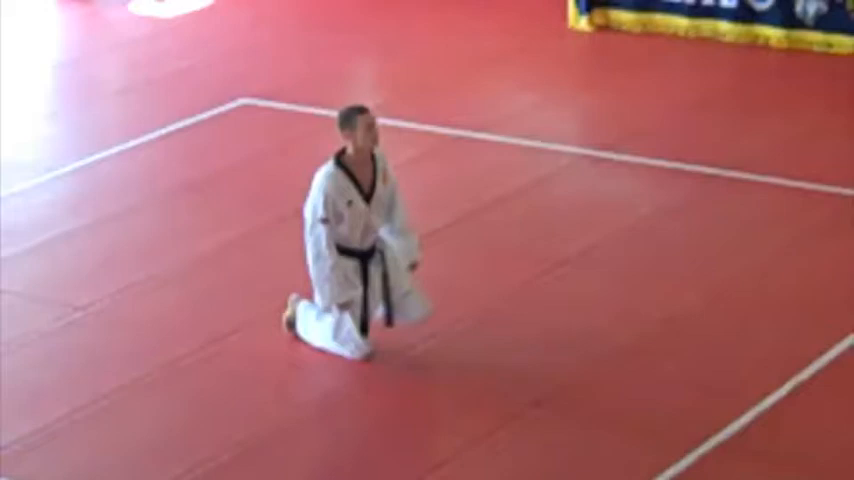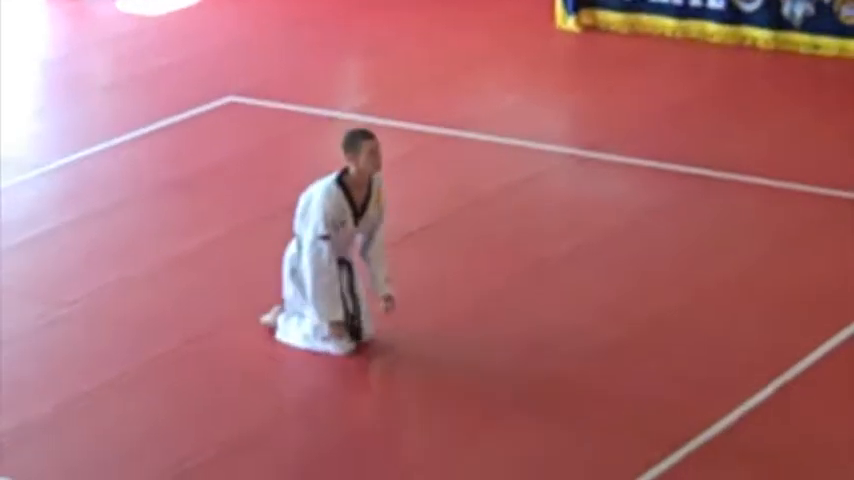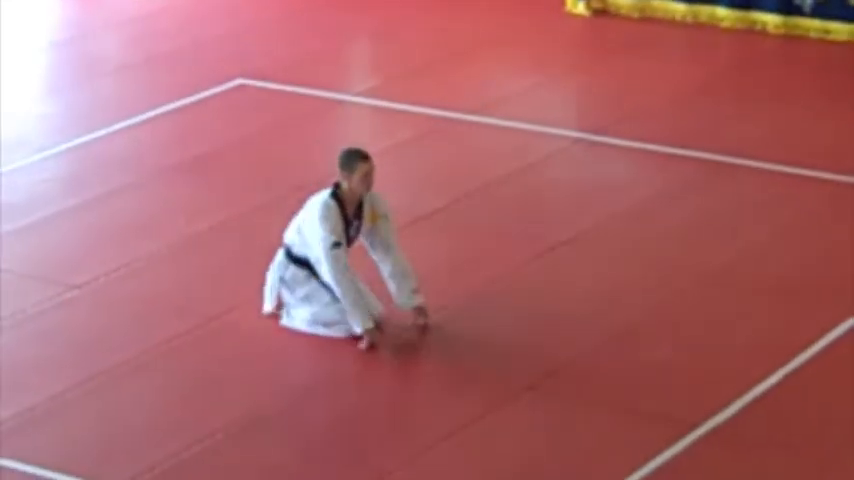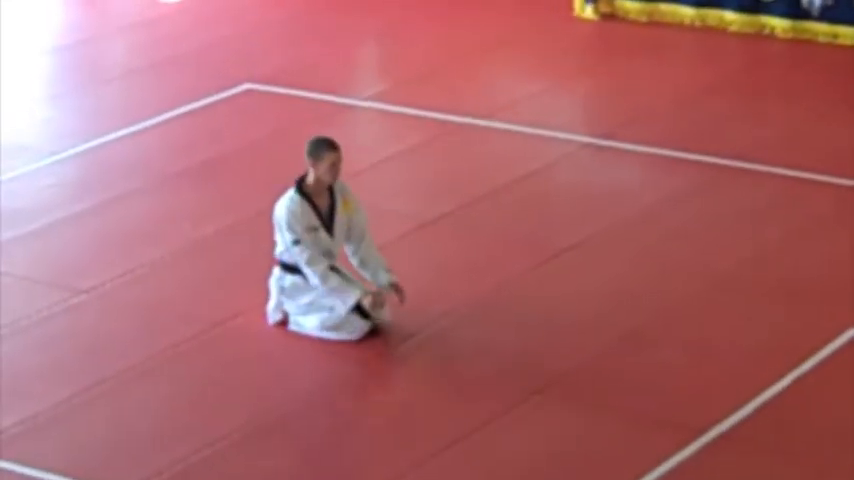
dt=0.3s
person 1, frame 1
left shoulder: (379, 164)
right shoulder: (328, 182)
left elbow: (394, 211)
right elbow: (318, 241)
left wrist: (410, 251)
right wrist: (335, 294)
left hip: (375, 254)
right hip: (341, 263)
left knee: (415, 311)
right knee: (357, 348)
right ankle: (301, 311)
person 1, frame 2
left shoulder: (374, 184)
right shoulder: (327, 198)
left elbow: (372, 239)
right elbow: (317, 259)
left wrist: (382, 287)
right wrist: (331, 317)
left hip: (340, 261)
right hip: (309, 264)
left knee: (362, 333)
right knee: (340, 343)
left ankle: (299, 304)
right ankle: (281, 320)
person 1, frame 3
left shoulder: (372, 203)
right shoulder: (322, 212)
left elbow: (388, 252)
right elbow: (337, 274)
left wrist: (413, 300)
right wrist: (365, 325)
left hip: (325, 268)
right hip: (297, 273)
left knee: (372, 314)
right knee: (346, 323)
right ankle: (288, 308)
person 1, frame 4
left shoulder: (341, 192)
right shoulder: (290, 209)
left elbow: (360, 241)
right elbow: (311, 266)
left wrist: (385, 279)
right wrist: (359, 296)
left hip: (327, 270)
right hip: (296, 281)
left knee: (377, 315)
right knee: (357, 325)
right ankle: (292, 315)
